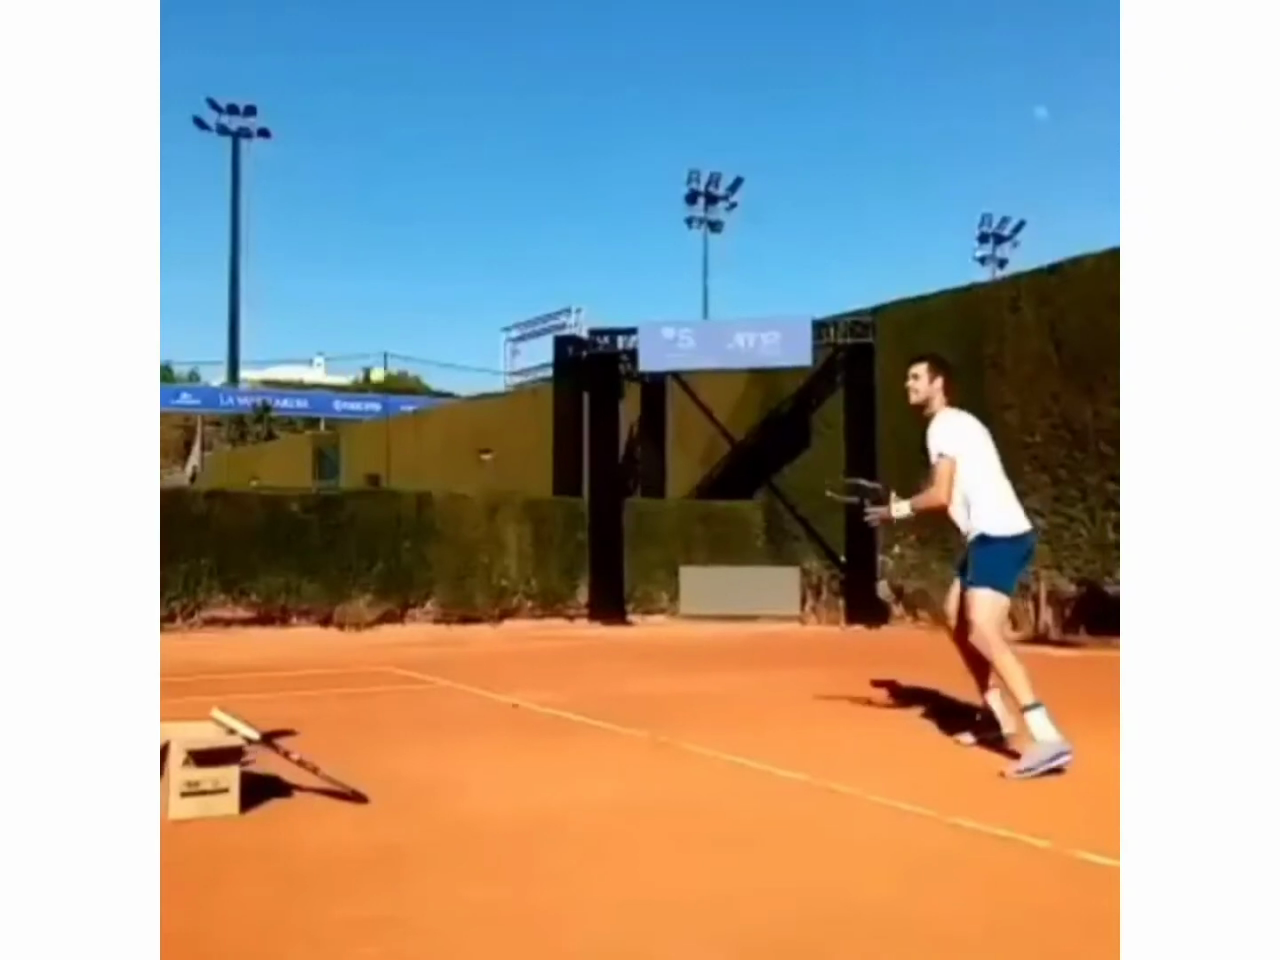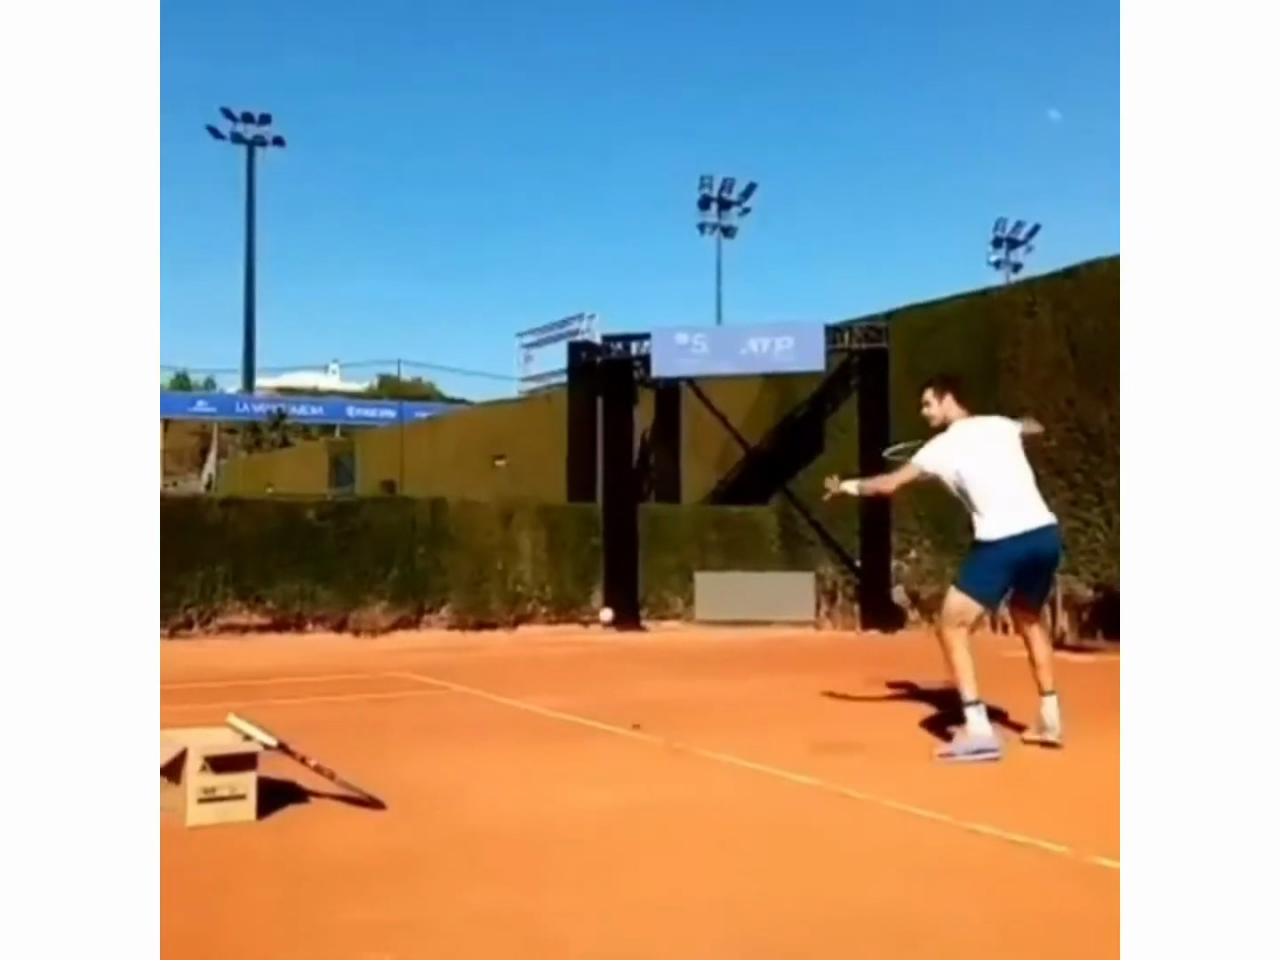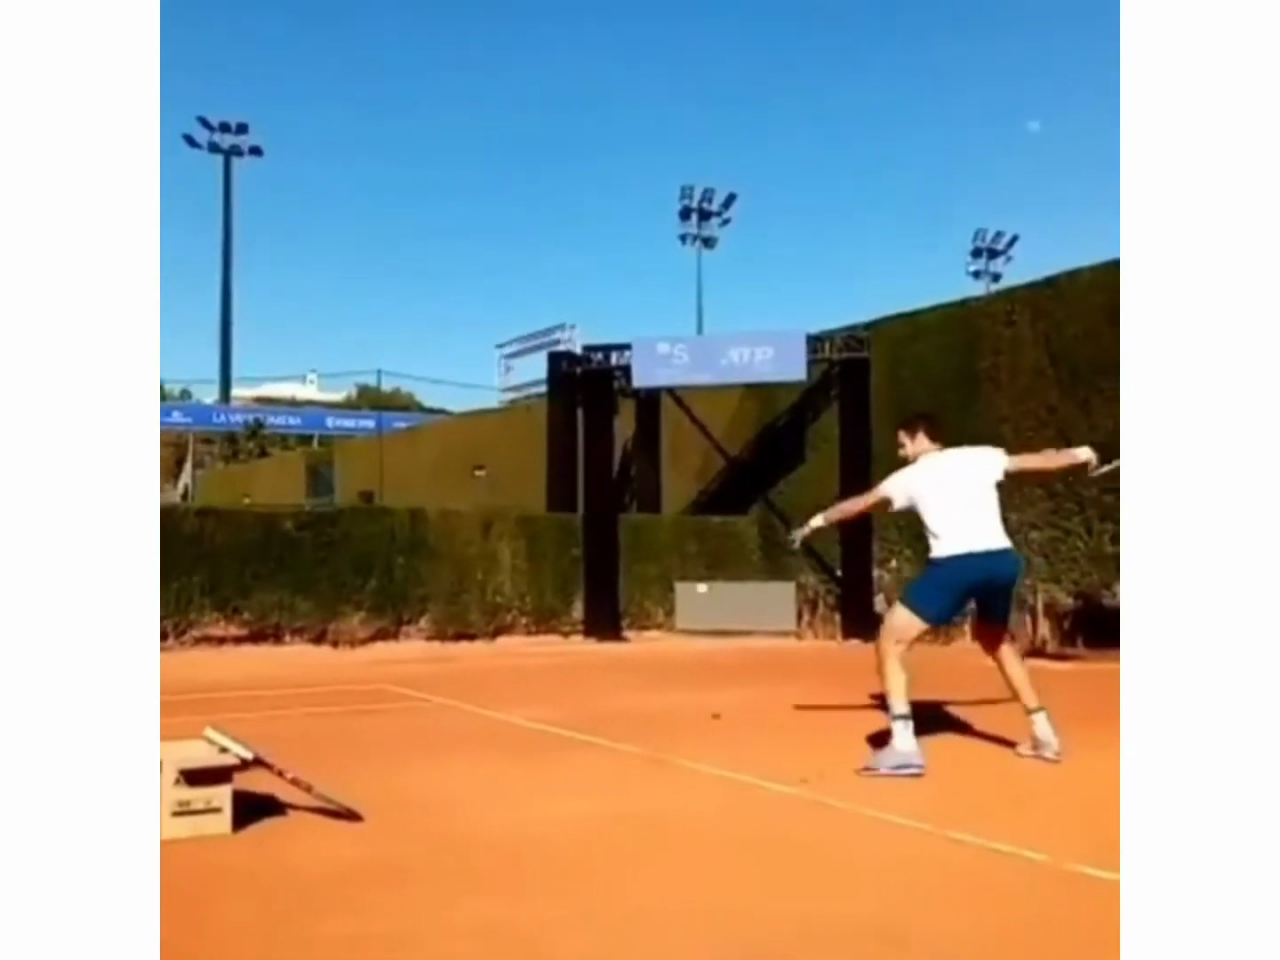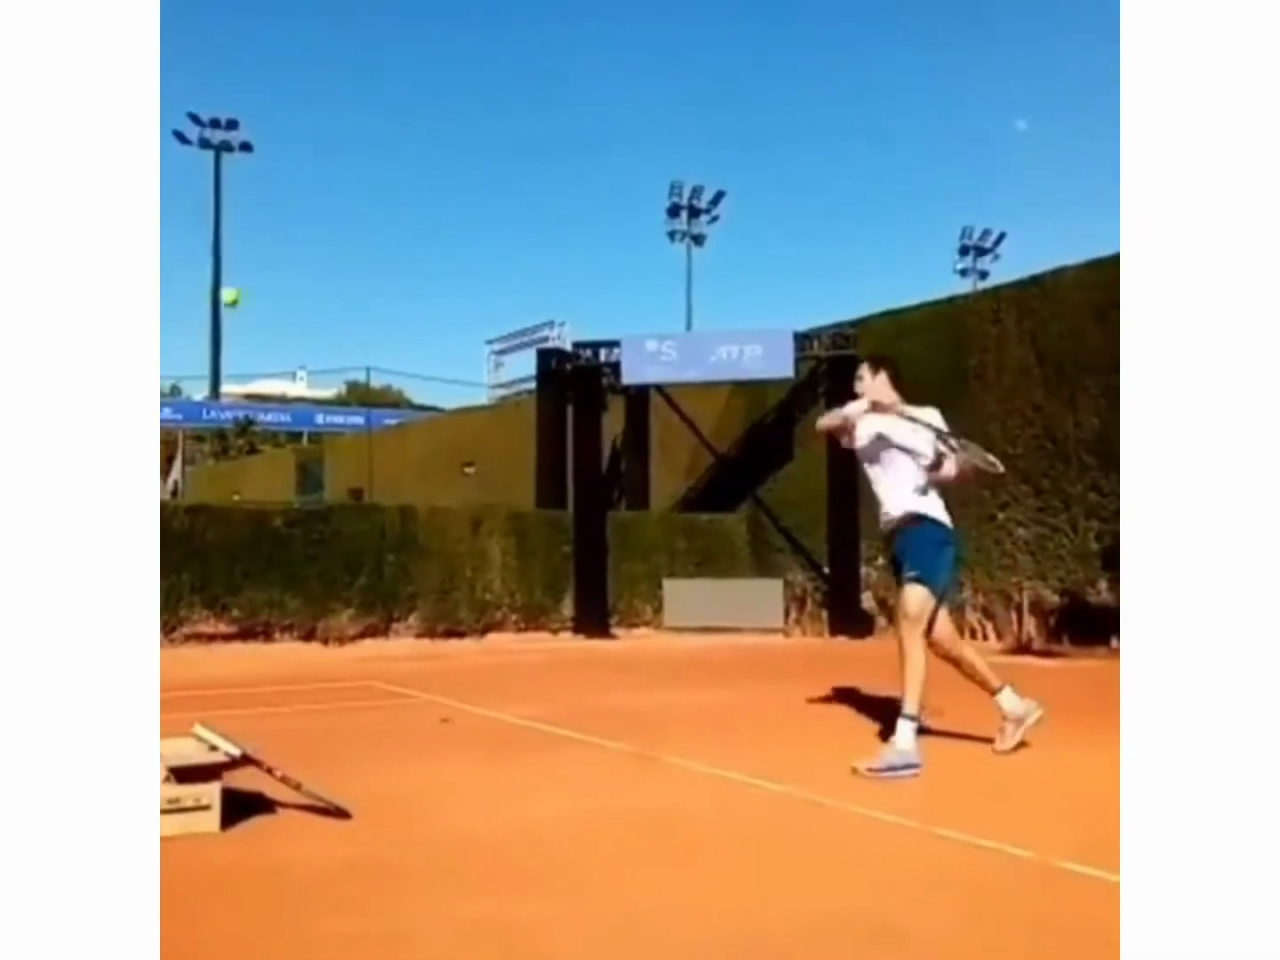
dt=1s
person 1, frame 1
left shoulder: (944, 425)
right shoulder: (958, 422)
left elbow: (940, 494)
left wrist: (898, 509)
right wrist: (912, 507)
left hip: (998, 536)
right hip: (990, 535)
left knee: (986, 635)
right knee: (957, 620)
left ankle: (1047, 739)
right ankle: (996, 715)
person 1, frame 2
left shoulder: (942, 446)
right shoulder: (999, 425)
left elbow: (889, 484)
right elbow: (1033, 427)
left wrist: (845, 486)
left hip: (1002, 542)
right hip: (1046, 534)
left knee: (952, 629)
right knee: (1028, 619)
left ankle: (978, 732)
right ankle: (1049, 719)
person 1, frame 3
left shoulder: (911, 476)
right shoulder: (979, 457)
left elbow: (859, 504)
right elbow: (1034, 461)
left wrist: (817, 521)
right wrist: (1078, 454)
left hip: (955, 564)
right hip: (1002, 560)
left knee: (889, 644)
right knee: (997, 643)
left ankle: (903, 747)
right ankle: (1043, 734)
person 1, frame 4
left shoulder: (926, 417)
right shoulder: (863, 422)
left elbow: (962, 468)
right elbow: (825, 426)
left wrist: (945, 468)
right wrist: (855, 409)
left hip: (926, 531)
right hip: (898, 538)
left knee: (909, 626)
right knee: (941, 638)
left ankle: (904, 744)
right ankle: (1015, 706)
